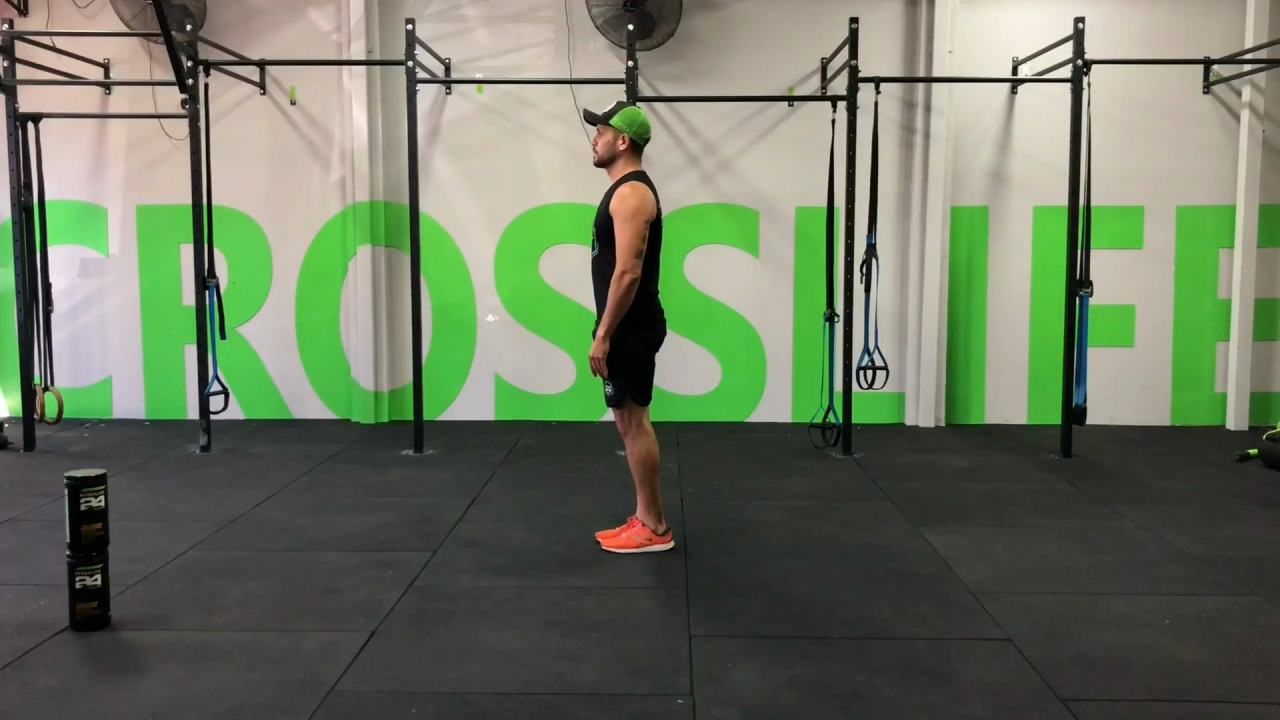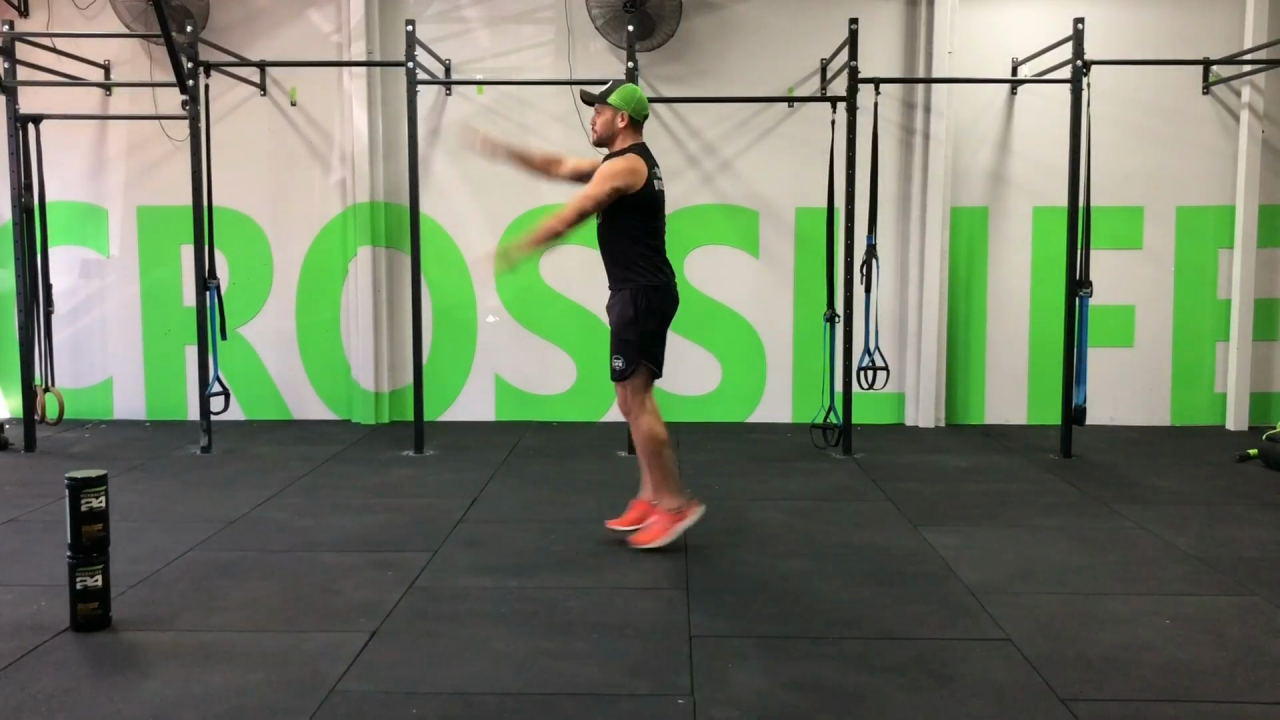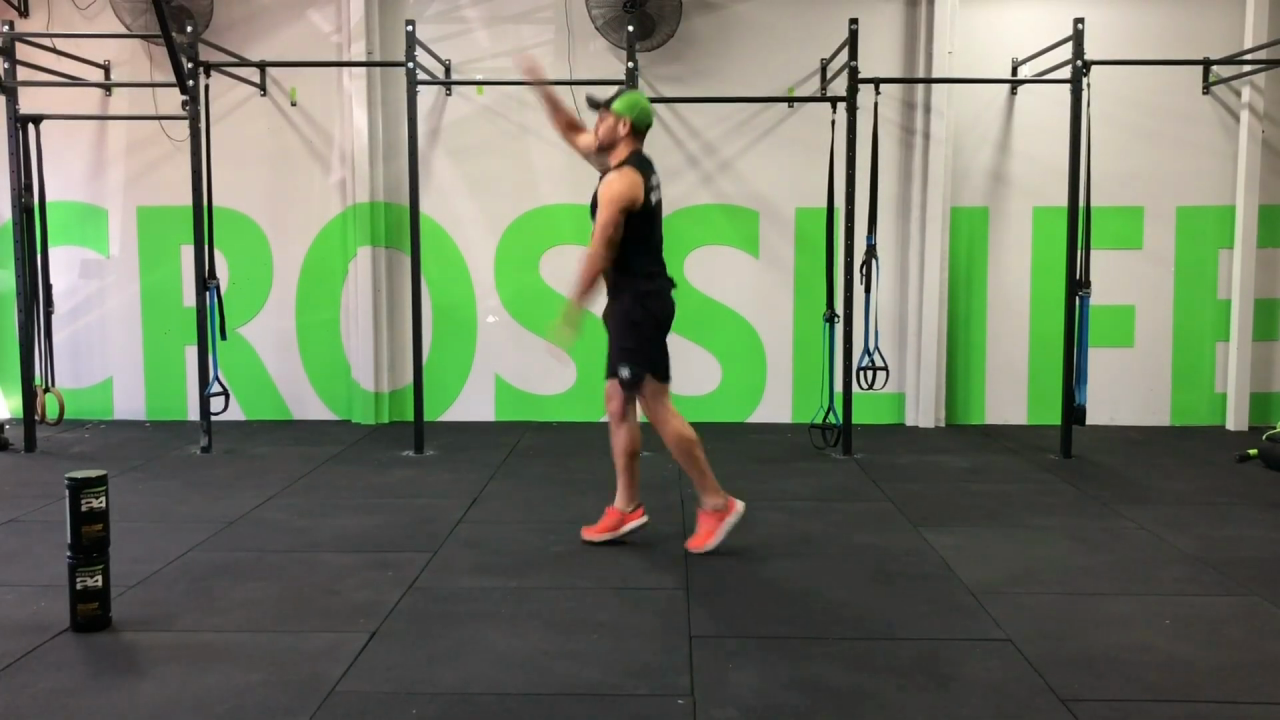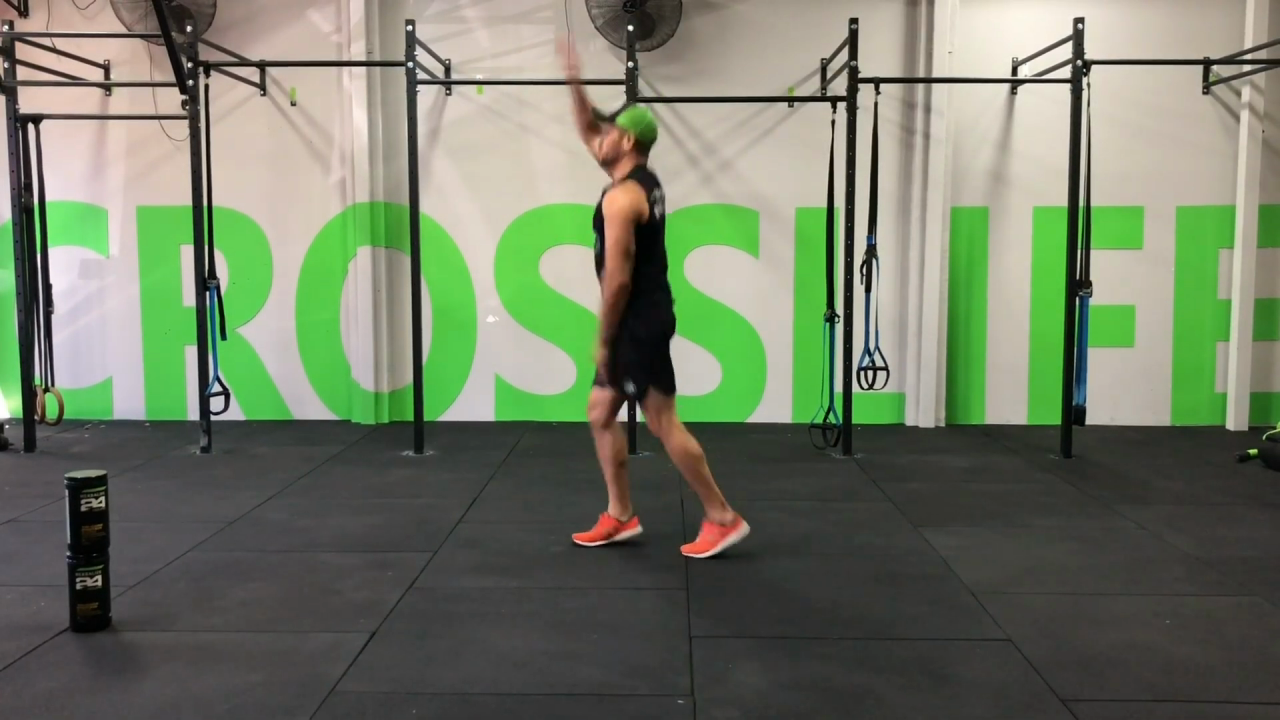
dt=1s
person 1, frame 1
left shoulder: (630, 193)
right shoulder: (629, 189)
left elbow: (627, 272)
left wrist: (602, 335)
right wrist: (607, 330)
left hip: (630, 328)
right hip: (627, 326)
left knee: (633, 424)
right knee: (631, 424)
left ankle: (654, 528)
right ankle: (645, 518)
person 1, frame 2
left shoulder: (625, 166)
right shoulder: (624, 164)
left elbow: (569, 215)
right elbow: (558, 166)
left wrist: (518, 250)
right wrist: (503, 149)
left hip: (642, 296)
right hip: (644, 293)
left knee: (636, 403)
right knee: (635, 401)
left ankle: (672, 503)
right ankle: (651, 497)
person 1, frame 3
left shoulder: (619, 181)
right shoulder: (630, 166)
left elbow: (598, 255)
right elbow: (572, 132)
left wrist: (571, 314)
right wrist: (541, 87)
left hip: (637, 305)
right hip: (636, 304)
left knee: (657, 411)
right knee: (618, 408)
left ankle: (716, 503)
right ankle: (625, 508)
person 1, frame 4
left shoulder: (622, 197)
right shoulder: (637, 183)
left elbow: (617, 274)
right elbow: (589, 133)
left wrist: (603, 339)
right wrist: (575, 80)
left hip: (639, 320)
right hip: (638, 320)
left knee: (663, 424)
right knee: (600, 414)
left ankle: (721, 519)
right ankle: (620, 516)
